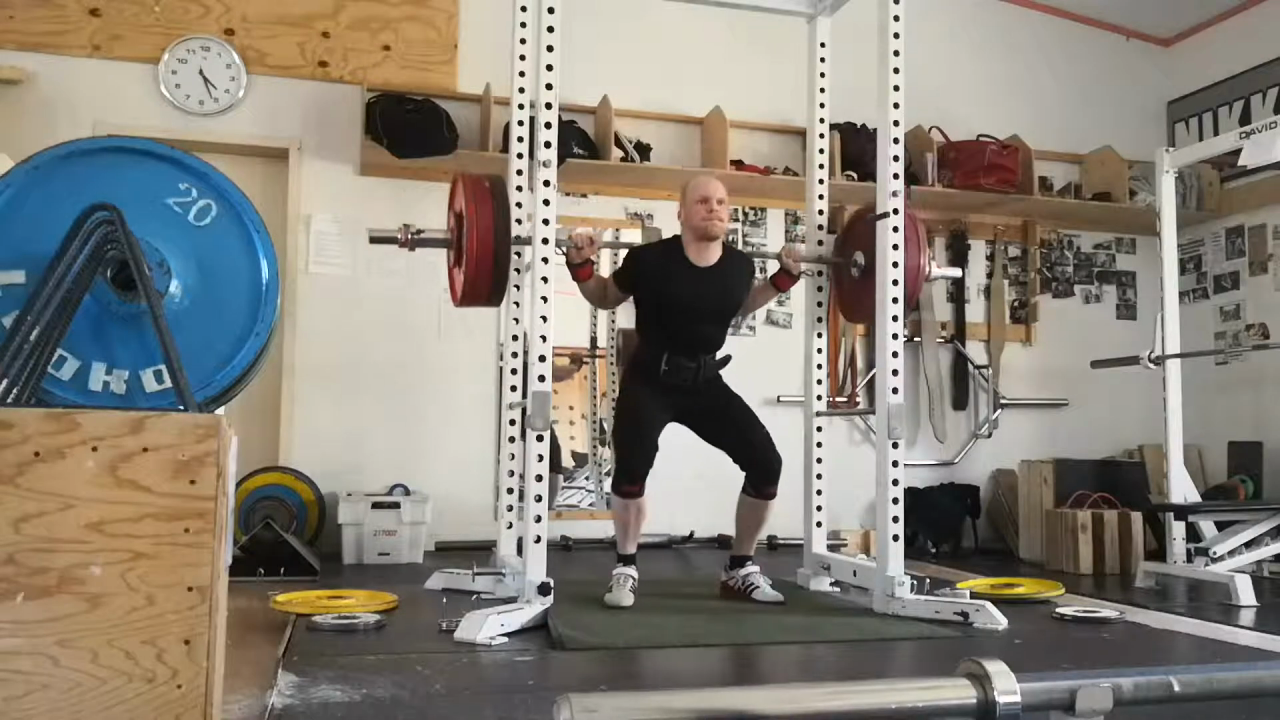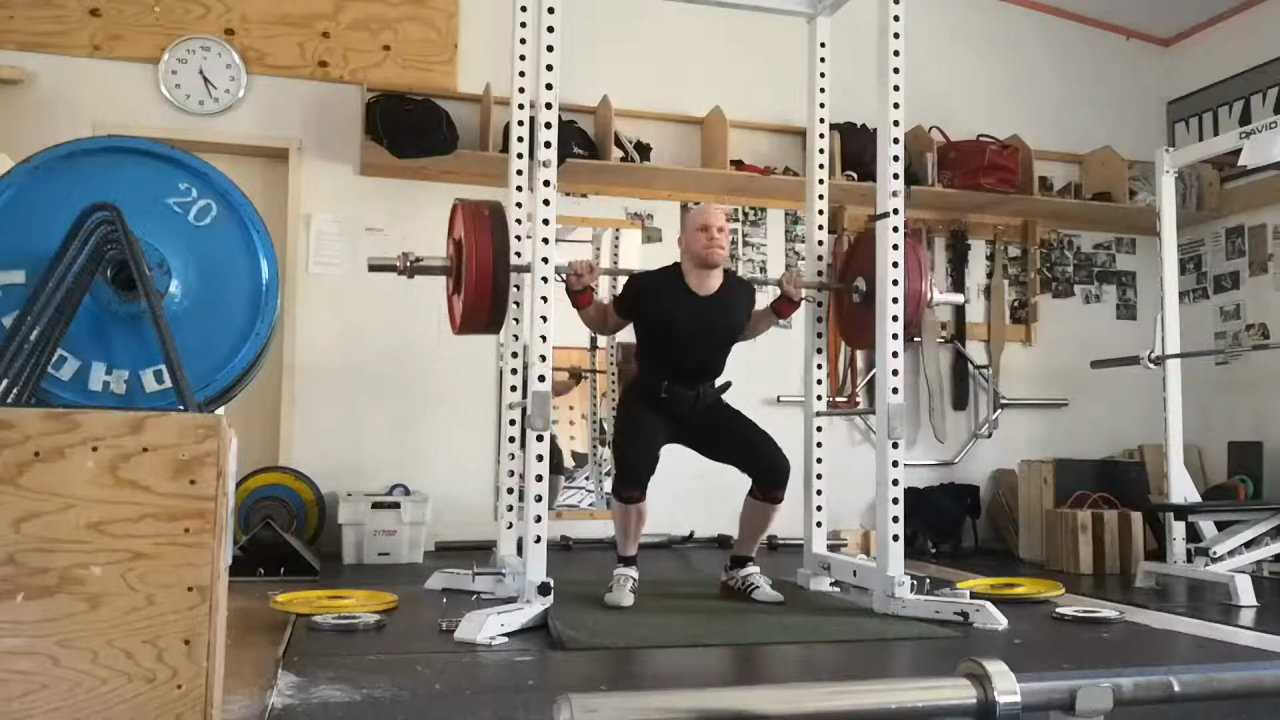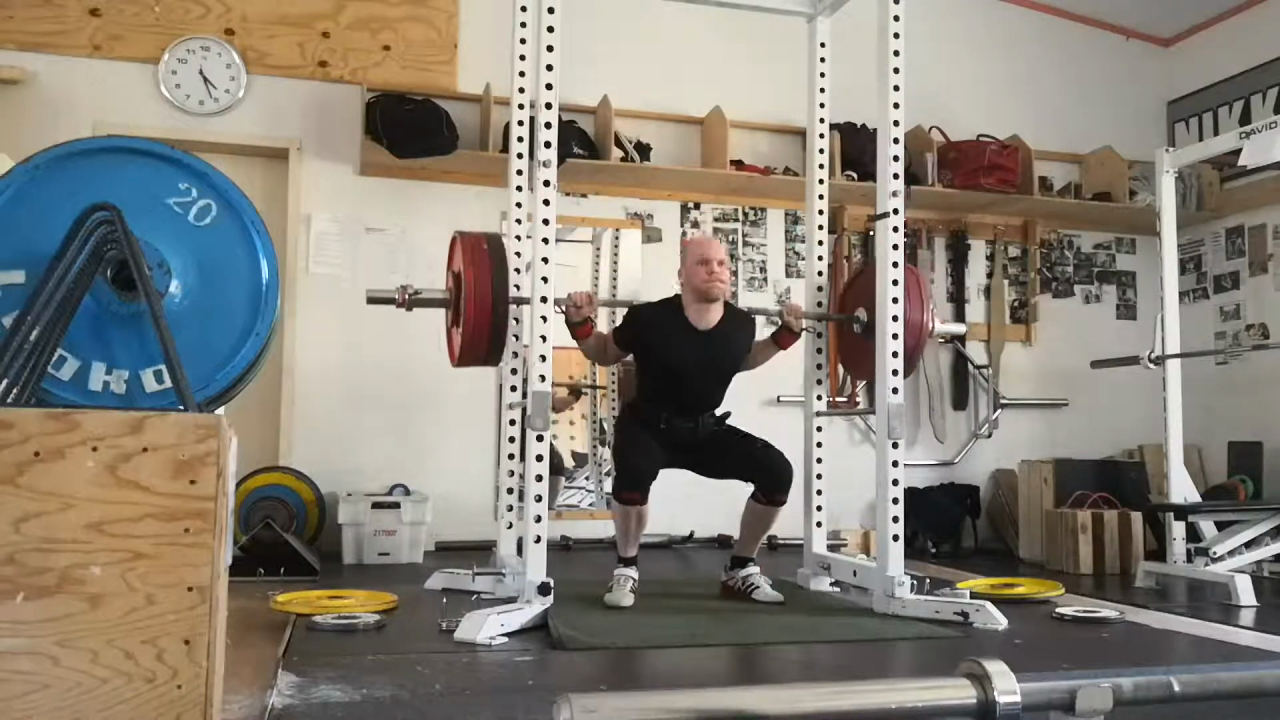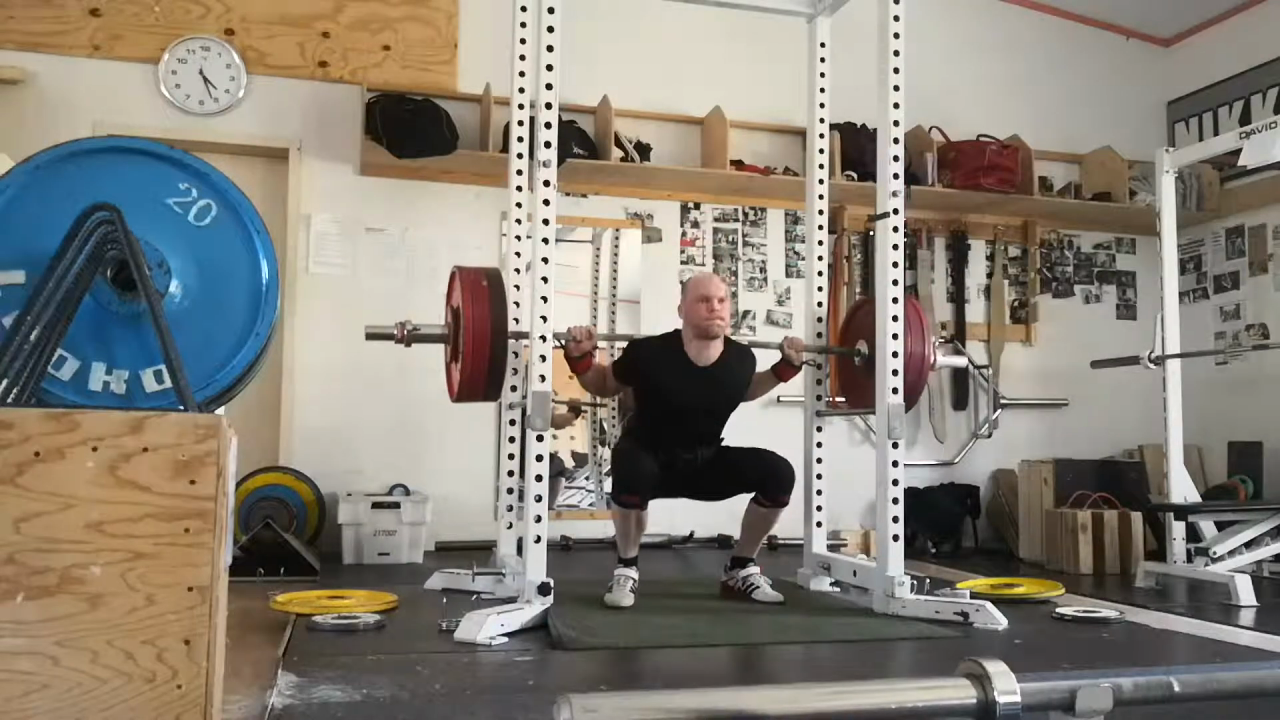
dt=0.2s
person 1, frame 1
left shoulder: (740, 266)
right shoulder: (650, 260)
right elbow: (605, 298)
left wrist: (784, 277)
right wrist: (581, 266)
left hip: (705, 382)
right hip: (650, 381)
left knee: (766, 462)
right knee: (632, 463)
left ankle: (739, 569)
right ankle: (625, 569)
person 1, frame 2
left shoulder: (740, 293)
right shoulder: (650, 287)
right elbow: (606, 324)
left wrist: (785, 304)
right wrist: (581, 293)
left hip: (707, 404)
right hip: (649, 403)
left knee: (774, 466)
right knee: (634, 468)
left ankle: (740, 569)
right ankle: (626, 569)
person 1, frame 3
left shoulder: (740, 325)
right shoulder: (650, 319)
right elbow: (605, 354)
left wrist: (786, 334)
right wrist: (581, 324)
left hip: (706, 431)
right hip: (648, 427)
left knee: (777, 471)
right knee: (634, 470)
left ankle: (740, 569)
right ankle: (626, 570)
person 1, frame 4
left shoulder: (740, 360)
right shoulder: (650, 354)
right elbow: (605, 386)
left wrist: (786, 367)
right wrist: (580, 359)
left hip: (707, 463)
right hip: (651, 460)
left knee: (778, 474)
right knee: (633, 472)
left ankle: (740, 570)
right ankle: (627, 570)
